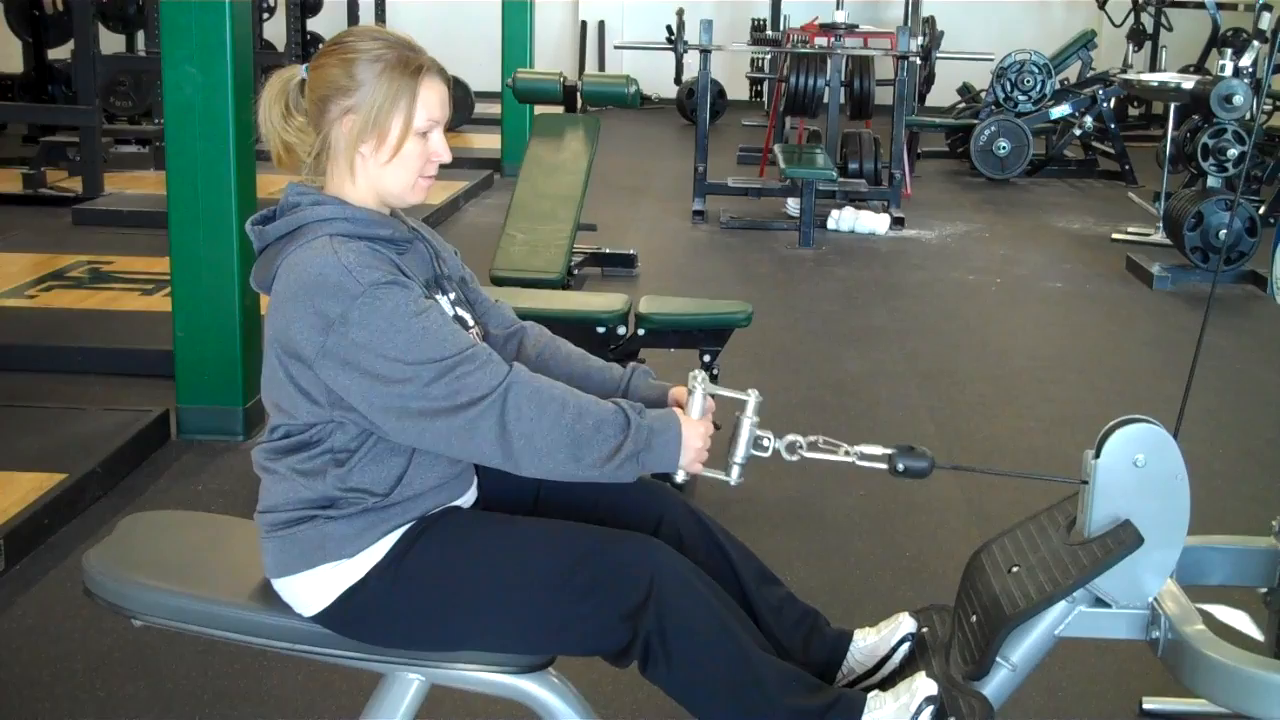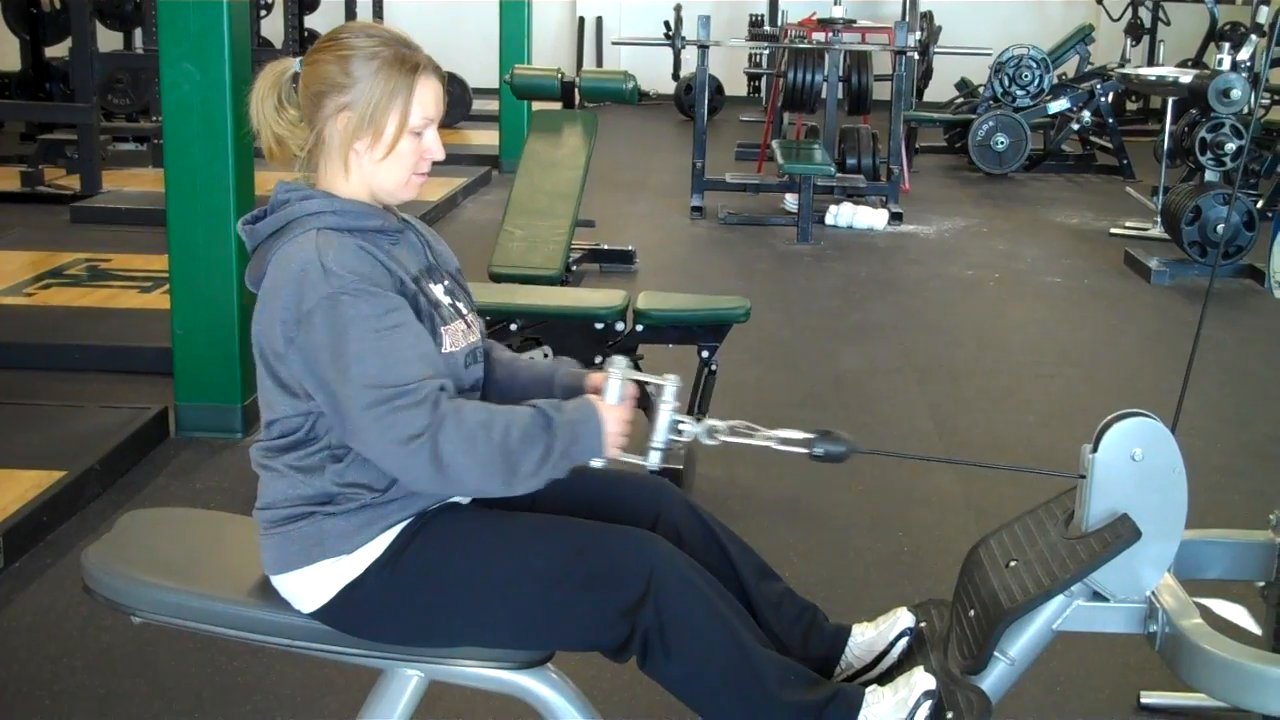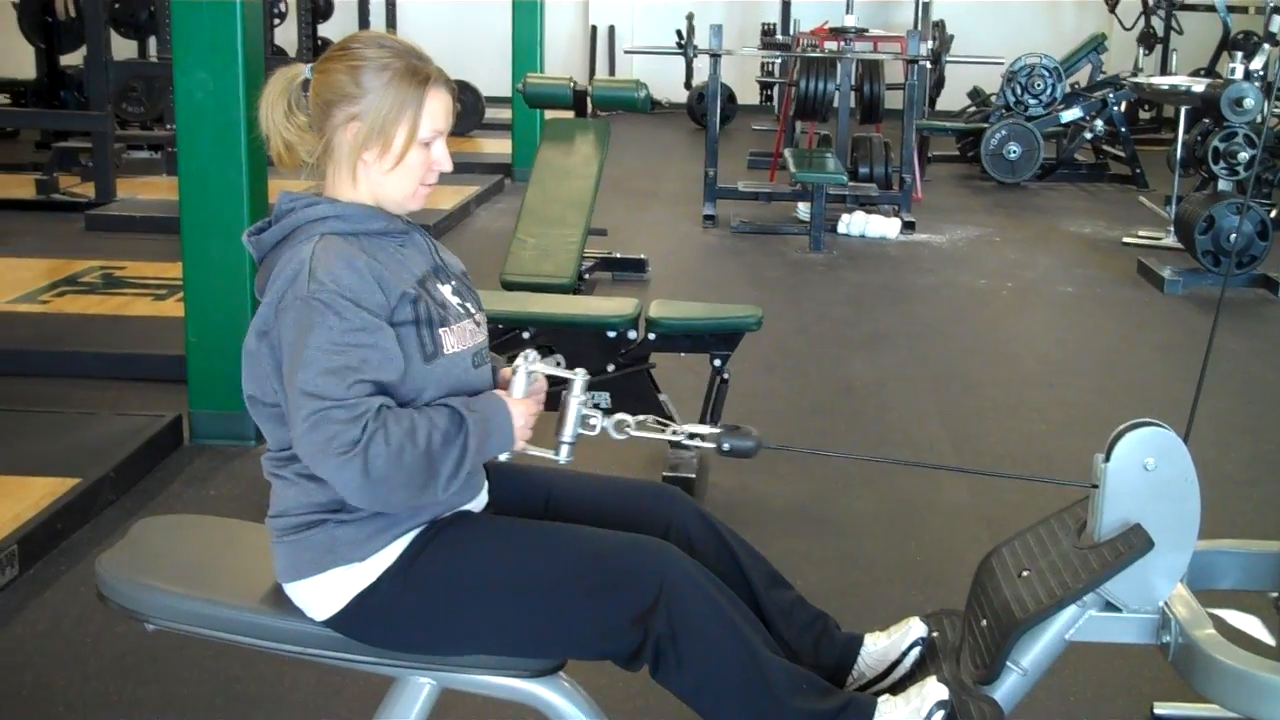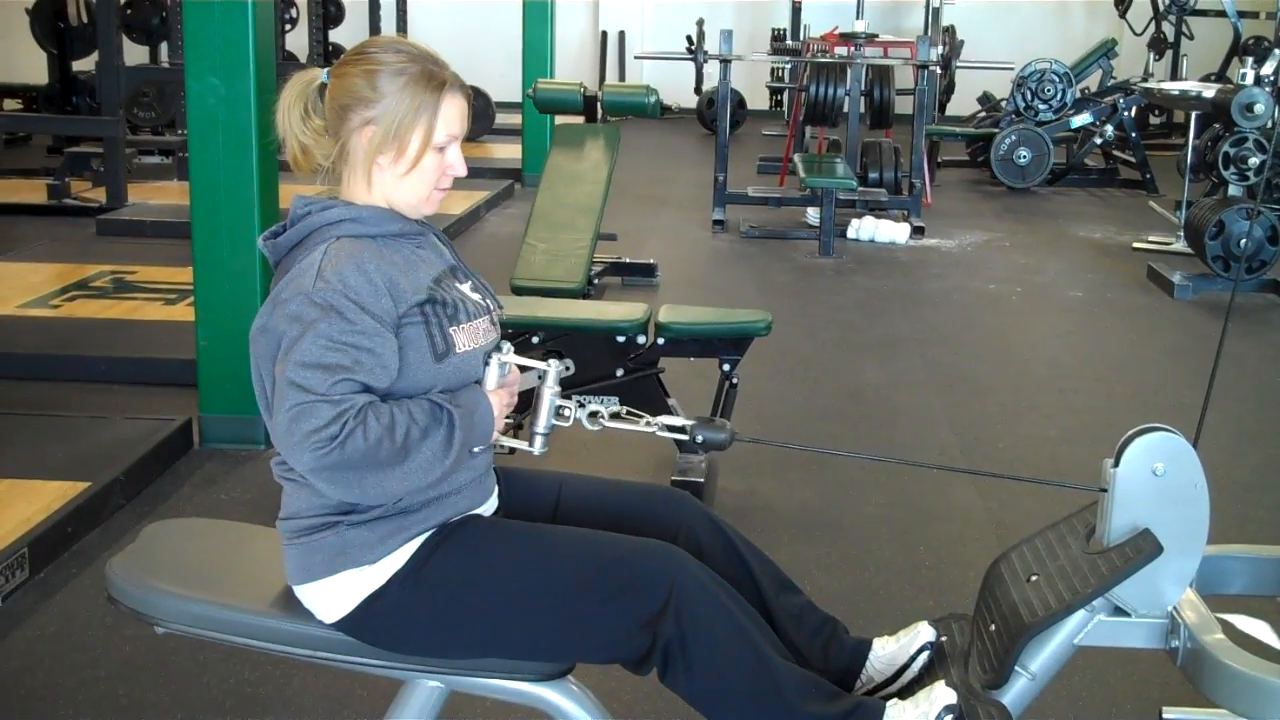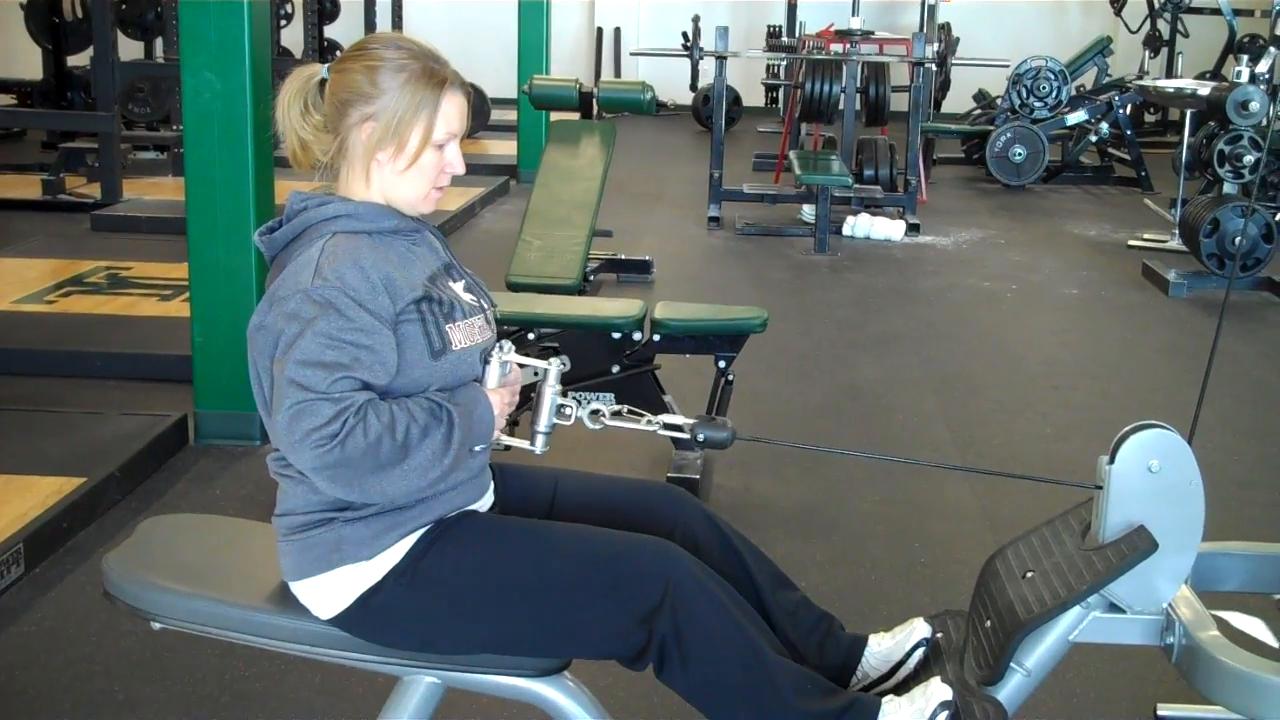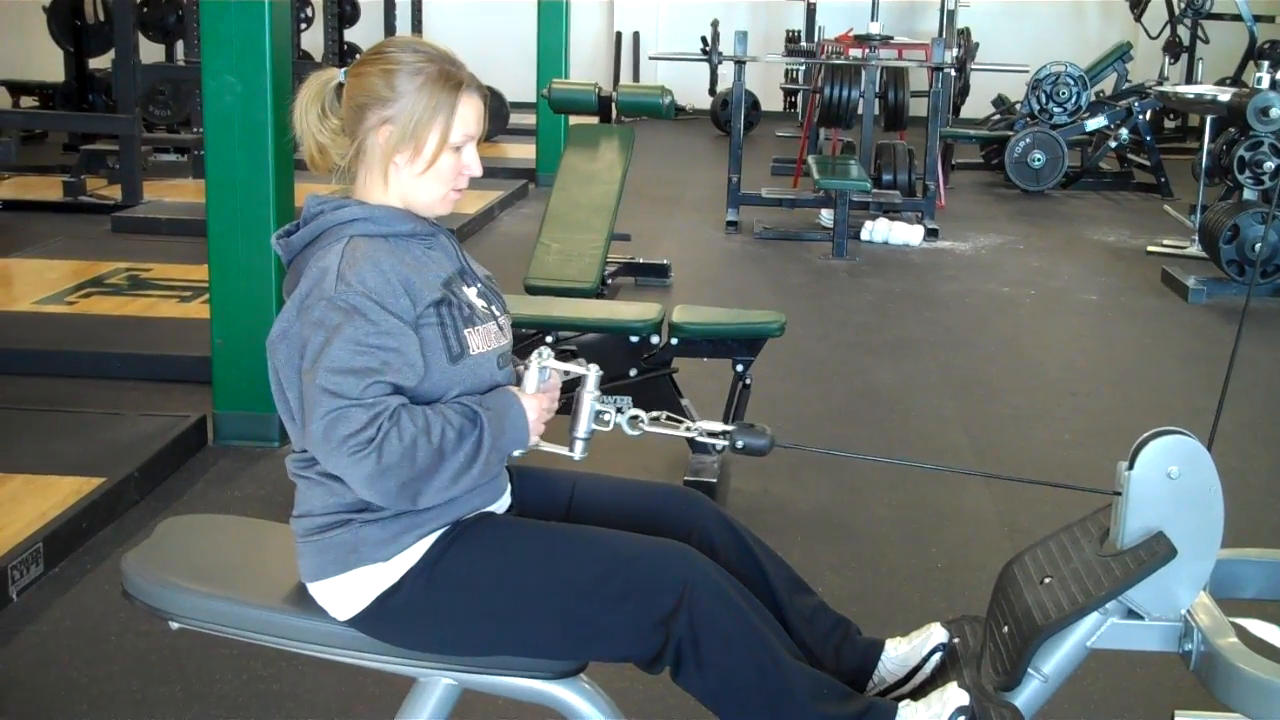
dt=0.4s
person 1, frame 1
left shoulder: (398, 237)
right shoulder: (336, 275)
left elbow: (510, 345)
right elbow: (492, 405)
left wrist: (646, 392)
right wrist: (657, 436)
left hip: (431, 491)
right hip: (361, 556)
left knee: (651, 510)
right knee: (640, 579)
left ankle: (822, 656)
person 1, frame 2
left shoulder: (393, 233)
right shoulder: (326, 270)
left elbow: (462, 367)
right elbow: (422, 437)
left wrist: (571, 385)
right wrist: (579, 425)
left hip: (425, 496)
right hip: (360, 551)
left knee: (649, 505)
right knee: (637, 571)
left ankle: (819, 649)
person 1, frame 3
left shoulder: (391, 239)
right shoulder: (327, 277)
right elbow: (353, 453)
left wrist: (501, 387)
right wrist: (492, 422)
left hip: (446, 500)
right hip: (372, 558)
left knee: (661, 511)
right knee: (651, 579)
left ankle: (833, 659)
person 1, frame 4
left shoulder: (406, 241)
right shoulder: (336, 279)
right elbow: (325, 442)
left wrist: (499, 386)
right wrist: (473, 417)
left hip: (455, 501)
right hip: (384, 561)
left knee: (671, 516)
right knee: (660, 585)
left ankle: (841, 662)
person 1, frame 5
left shoulder: (401, 238)
right shoulder: (334, 274)
right elbow: (326, 439)
left wrist: (495, 382)
right wrist: (473, 414)
left hip: (450, 497)
right hip: (379, 559)
left knee: (665, 512)
right knee: (655, 579)
left ankle: (834, 658)
person 1, frame 6
left shoulder: (415, 242)
right shoulder: (353, 279)
right elbow: (364, 447)
left wrist: (521, 385)
right wrist: (509, 420)
left hip: (468, 501)
right hip: (396, 559)
left knee: (683, 515)
right knee: (671, 584)
left ankle: (853, 663)
